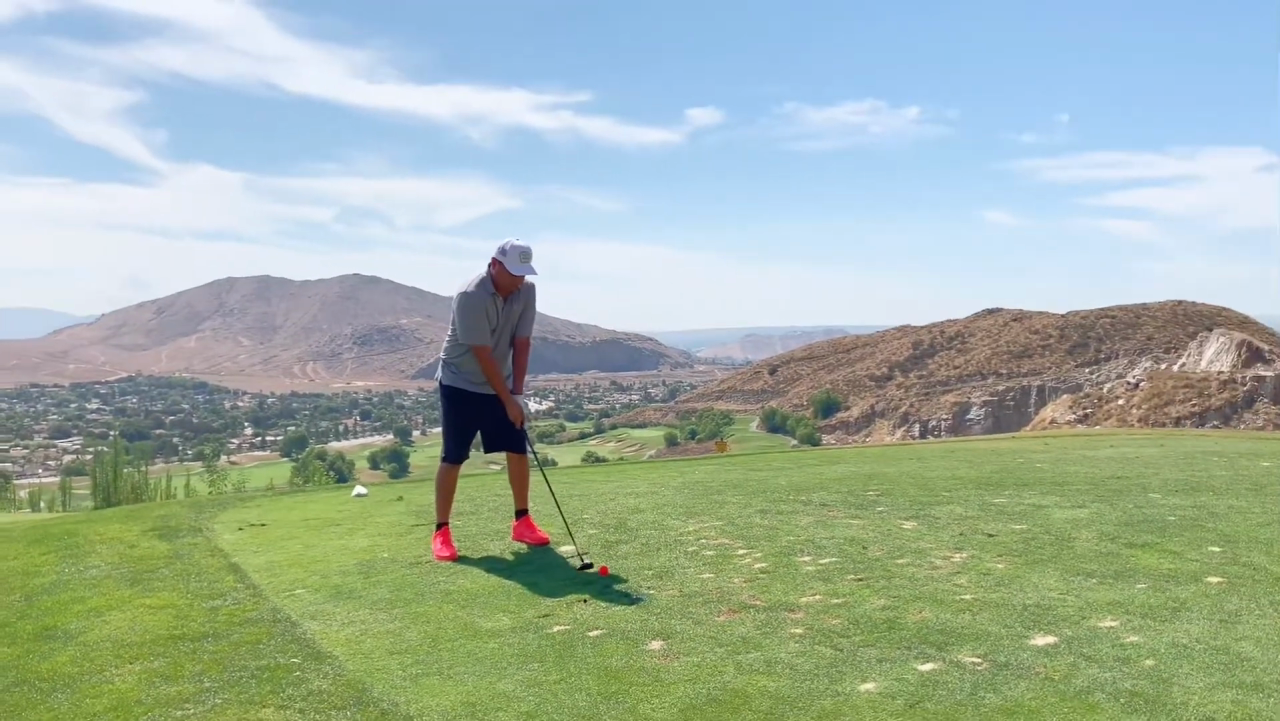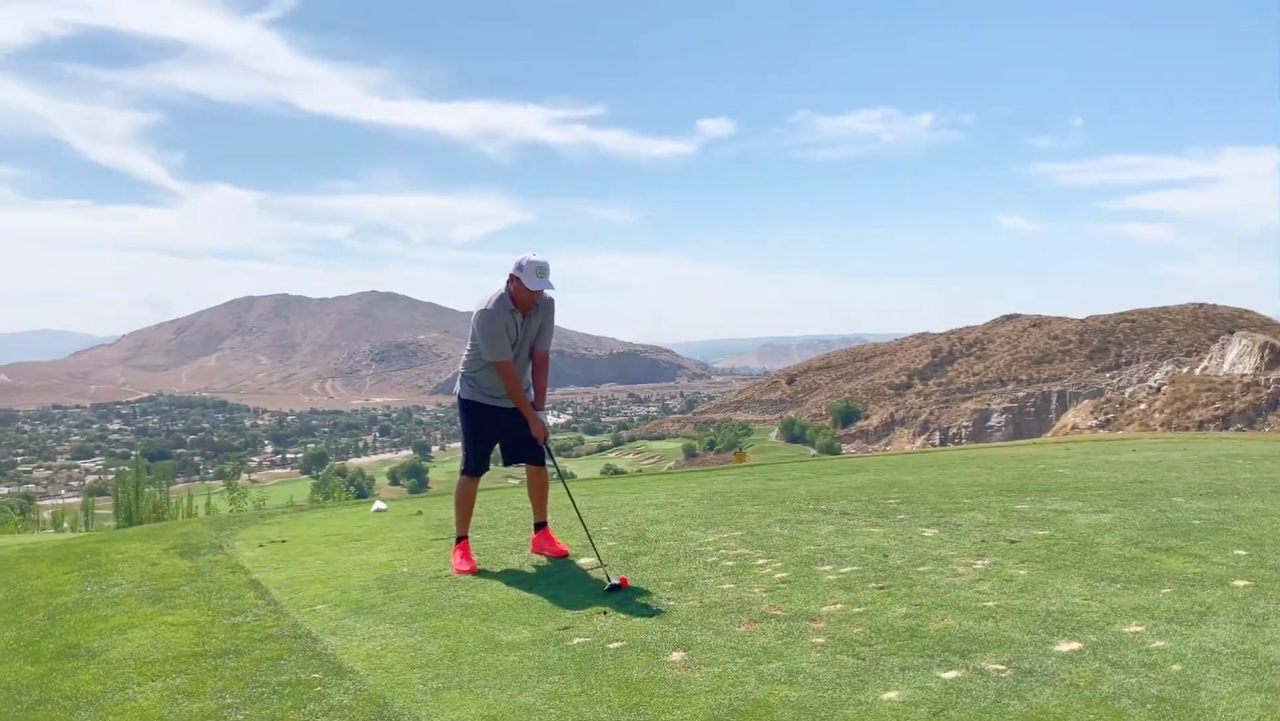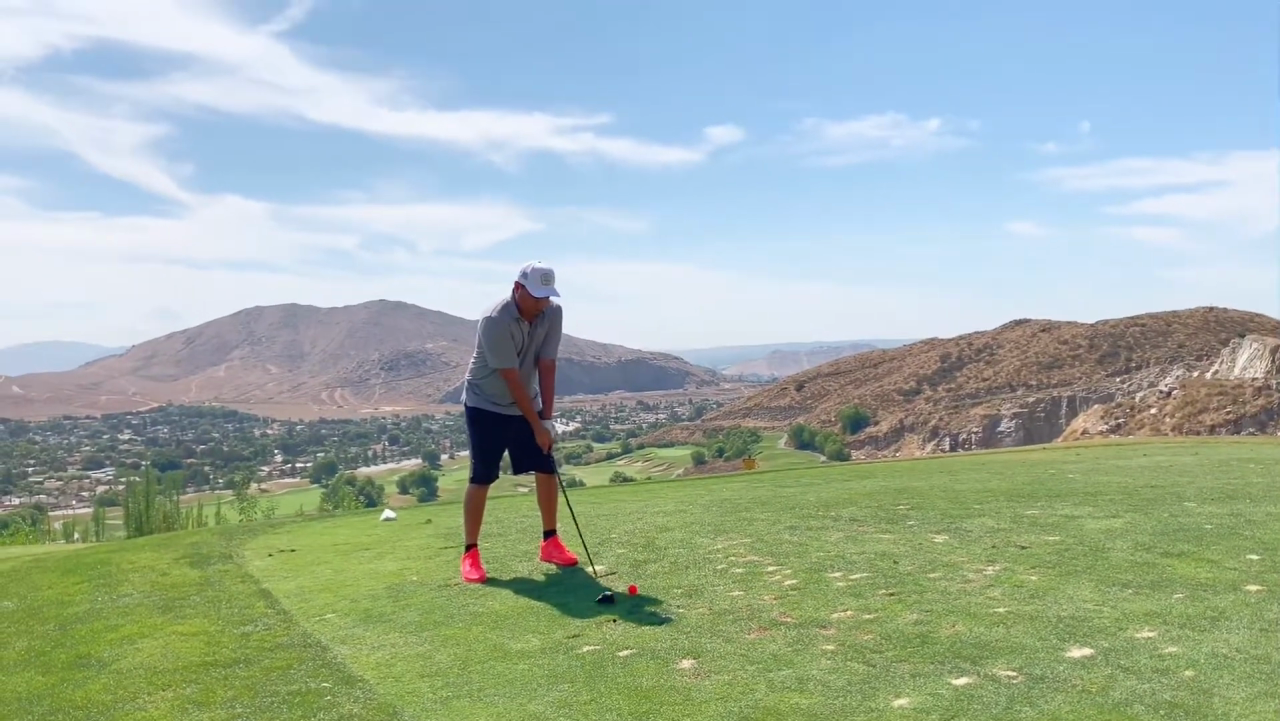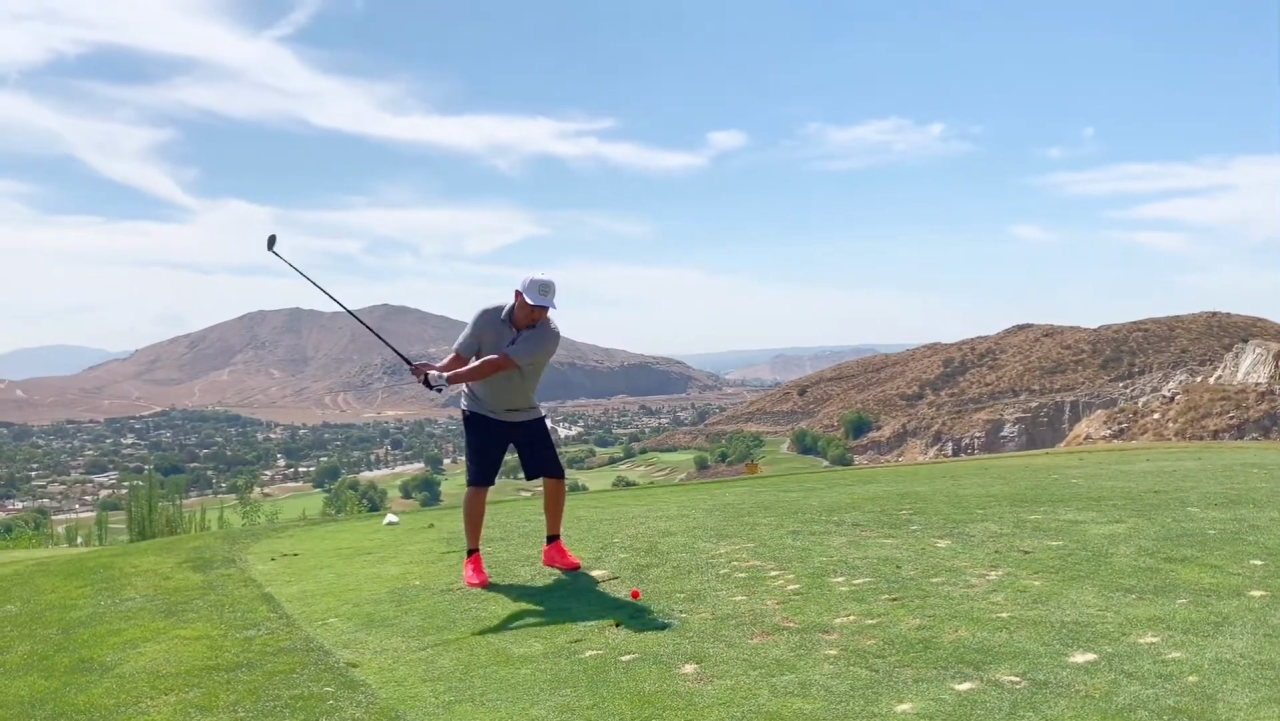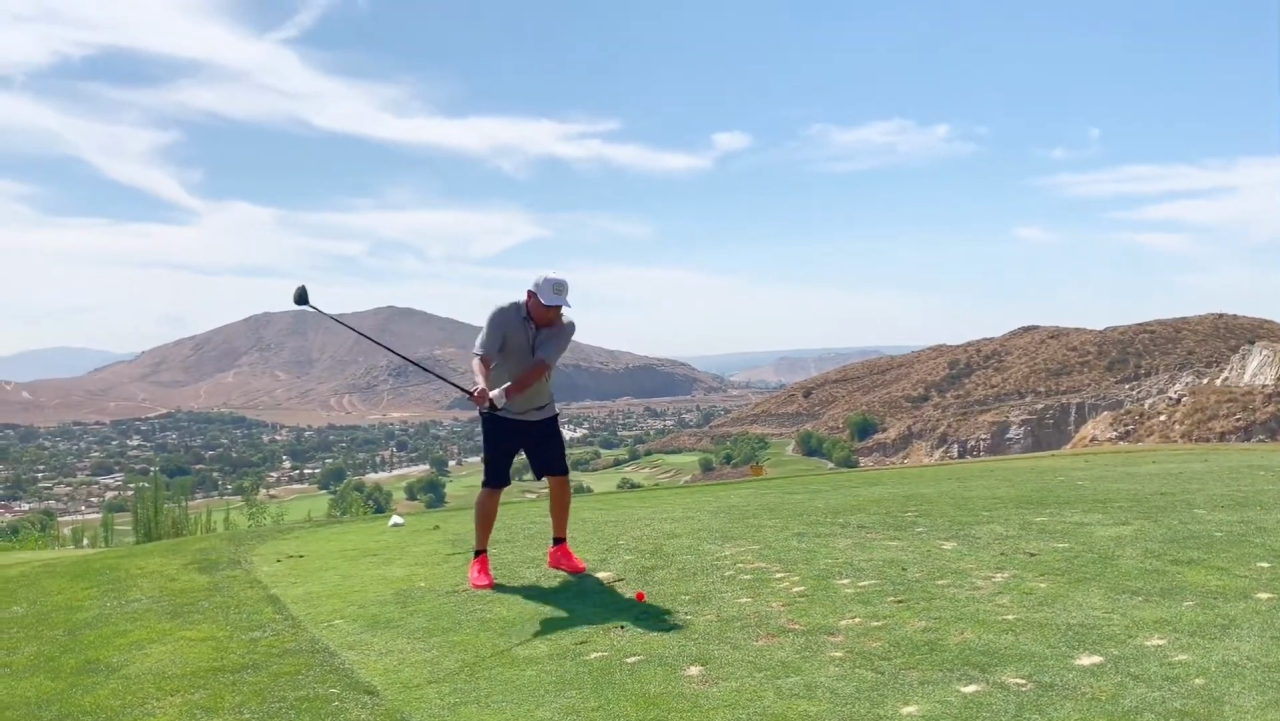
dt=0.5s
person 1, frame 1
left shoulder: (527, 291)
right shoulder: (470, 297)
left elbow: (522, 344)
right elbow: (483, 356)
left wrist: (518, 394)
right wrist: (508, 402)
left hip: (500, 383)
right hip: (460, 384)
left knee: (518, 450)
right knee: (453, 457)
left ankle: (522, 521)
right ankle: (441, 531)
person 1, frame 2
left shoulder: (546, 305)
right shoulder: (489, 314)
left elbow: (540, 358)
right elbow: (506, 372)
left wrist: (540, 409)
right wrist: (531, 418)
left hip: (518, 397)
right hip: (479, 398)
left knee: (537, 462)
right knee: (473, 470)
left ankle: (541, 533)
right ankle: (461, 545)
person 1, frame 3
left shoulder: (553, 314)
right shoulder: (495, 321)
left elbow: (546, 367)
right elbow: (511, 379)
left wrist: (546, 417)
right wrist: (535, 426)
left hip: (527, 405)
right hip: (486, 406)
left knee: (546, 470)
right knee: (481, 478)
left ankle: (550, 541)
right ankle: (470, 553)
person 1, frame 4
left shoulder: (547, 335)
right shoulder: (487, 317)
left elbow: (496, 364)
right elbow: (460, 356)
left wrist: (445, 380)
right wrist: (436, 369)
left hip: (525, 414)
right hip: (481, 412)
left knee: (555, 476)
right knee: (478, 483)
left ankle: (553, 546)
right ankle: (472, 557)
person 1, frame 5
left shoulder: (563, 328)
right shoulder: (504, 315)
left elbow: (537, 371)
right elbow: (481, 357)
left wrist: (504, 392)
right wrist: (482, 386)
left hip: (540, 414)
right hip: (500, 415)
left knee: (559, 478)
right knee: (494, 484)
left ankle: (559, 548)
right ankle: (479, 559)
